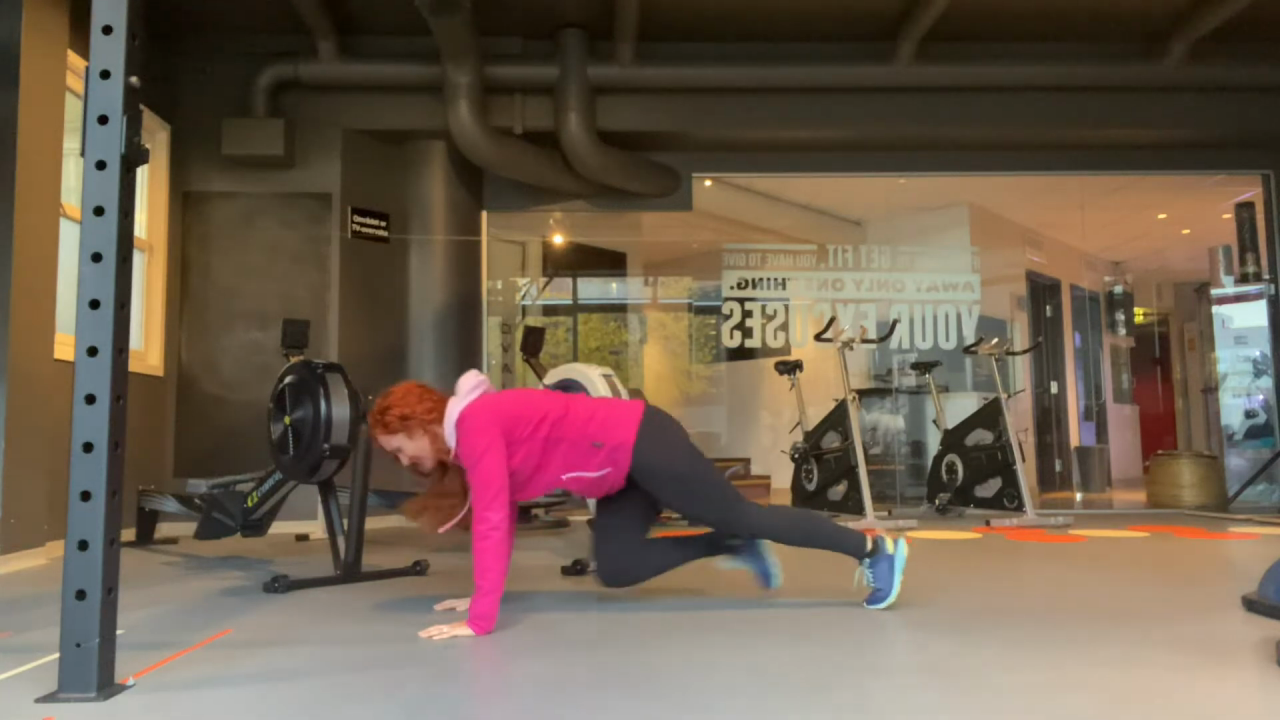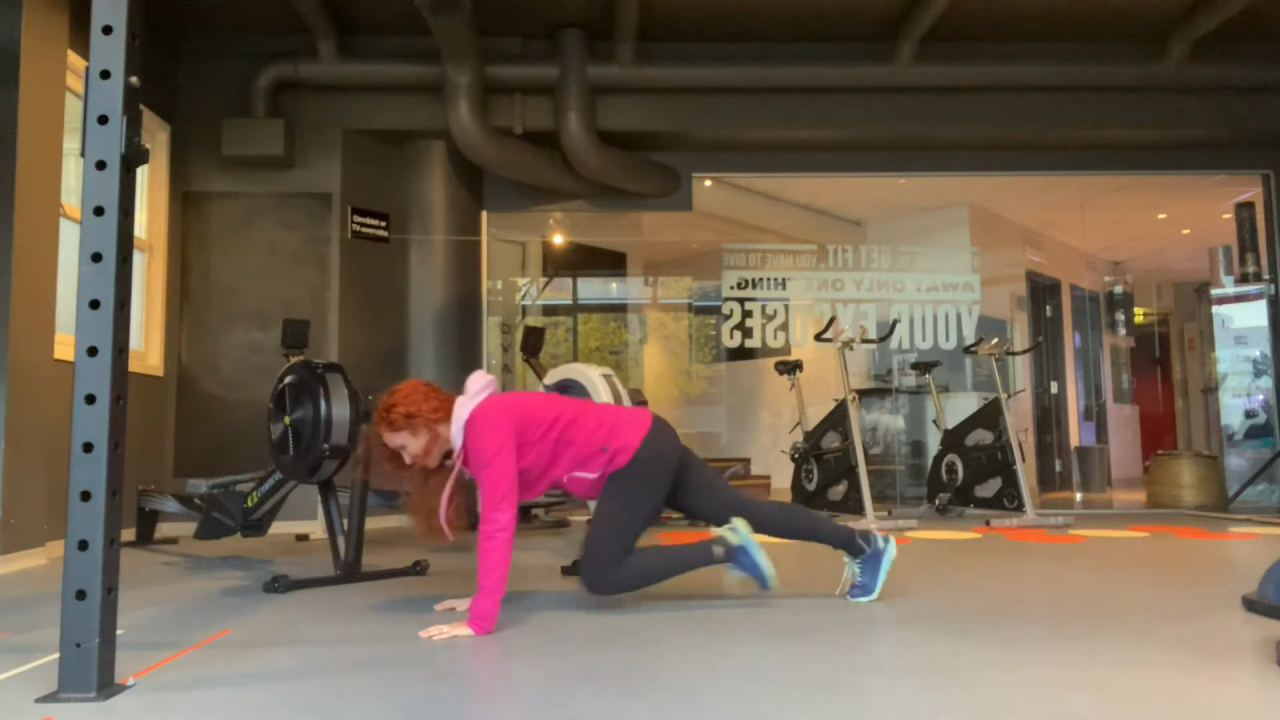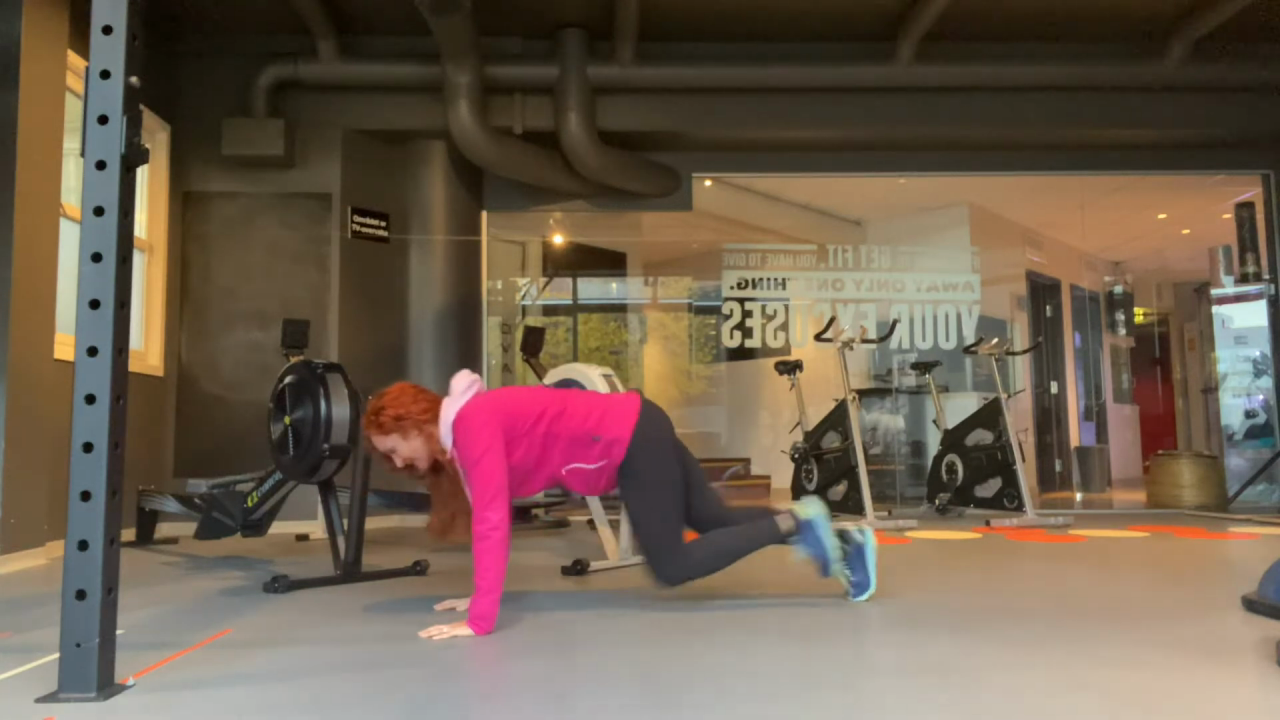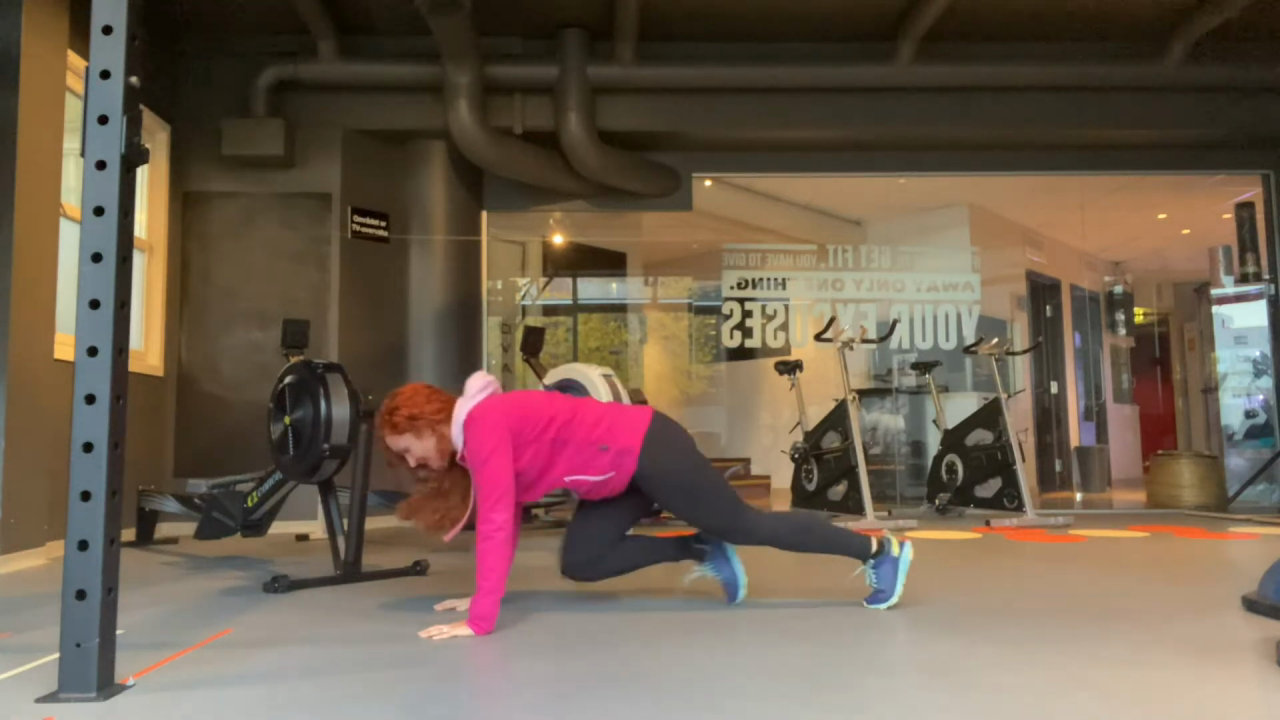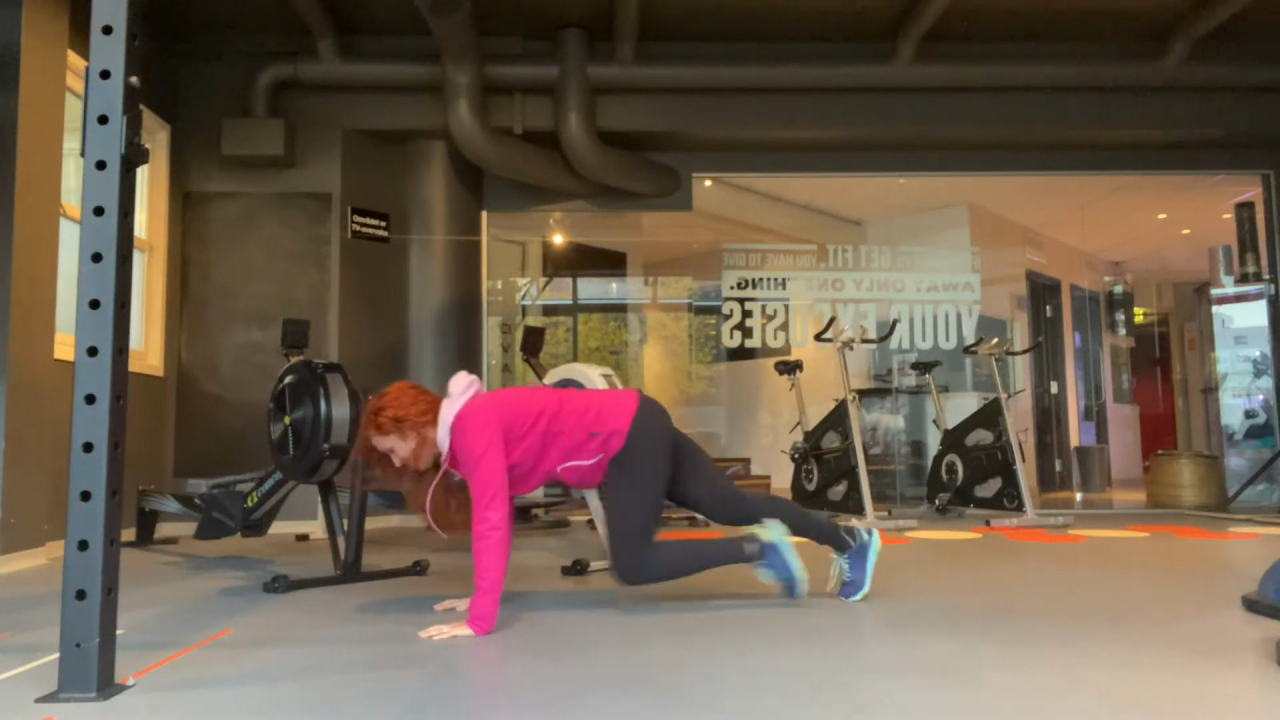
dt=0.3s
person 1, frame 1
left shoulder: (475, 426)
right shoulder: (477, 429)
left elbow: (493, 523)
right elbow: (500, 515)
left wrist: (481, 618)
right wrist: (483, 594)
left hip: (643, 444)
right hip: (631, 451)
left knee: (740, 514)
right knee: (614, 570)
left ankle: (875, 549)
right ankle: (732, 545)
person 1, frame 2
left shoulder: (485, 425)
right shoulder: (474, 431)
left elbow: (498, 524)
right elbow: (498, 519)
left wrist: (480, 620)
right wrist: (482, 594)
left hip: (638, 452)
right hip: (635, 450)
left knee: (600, 574)
right knee: (739, 512)
left ankle: (724, 548)
right ankle: (866, 547)
person 1, frame 3
left shoulder: (473, 425)
right shoulder: (467, 429)
left elbow: (492, 522)
right elbow: (492, 514)
left wrist: (480, 618)
right wrist: (481, 594)
left hip: (635, 436)
right hip: (625, 443)
left knee: (672, 567)
right knee: (715, 521)
left ankle: (794, 523)
right ankle: (823, 535)
person 1, frame 4
left shoulder: (482, 425)
right shoulder: (483, 429)
left elbow: (495, 523)
right elbow: (505, 517)
left wrist: (480, 619)
right wrist: (483, 593)
left hip: (647, 452)
right hip: (630, 459)
left knee: (746, 526)
right knee: (582, 562)
left ankle: (881, 549)
right ankle: (700, 550)
person 1, frame 5
left shoulder: (472, 425)
right shoulder: (462, 431)
left elbow: (492, 523)
right elbow: (496, 515)
left wrist: (479, 616)
right wrist: (483, 590)
left hip: (634, 427)
right hip: (632, 432)
left knee: (631, 565)
right knee: (733, 506)
left ankle: (758, 547)
right ankle: (853, 542)
